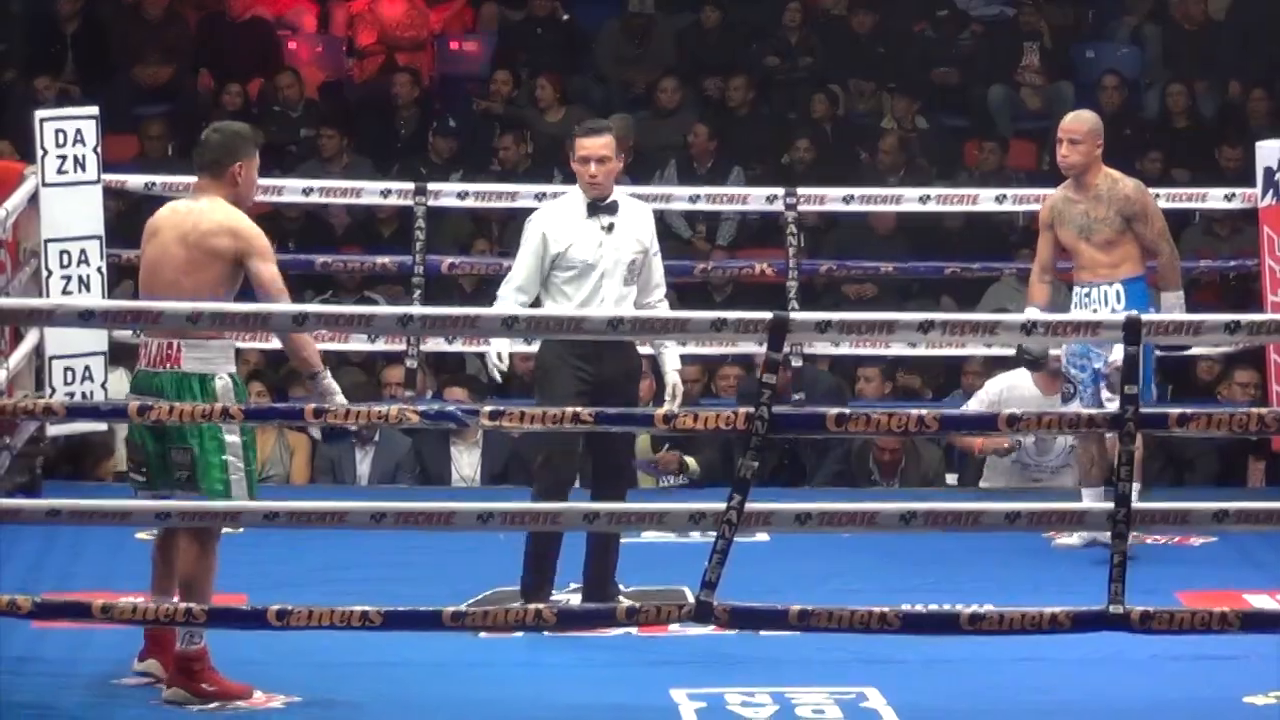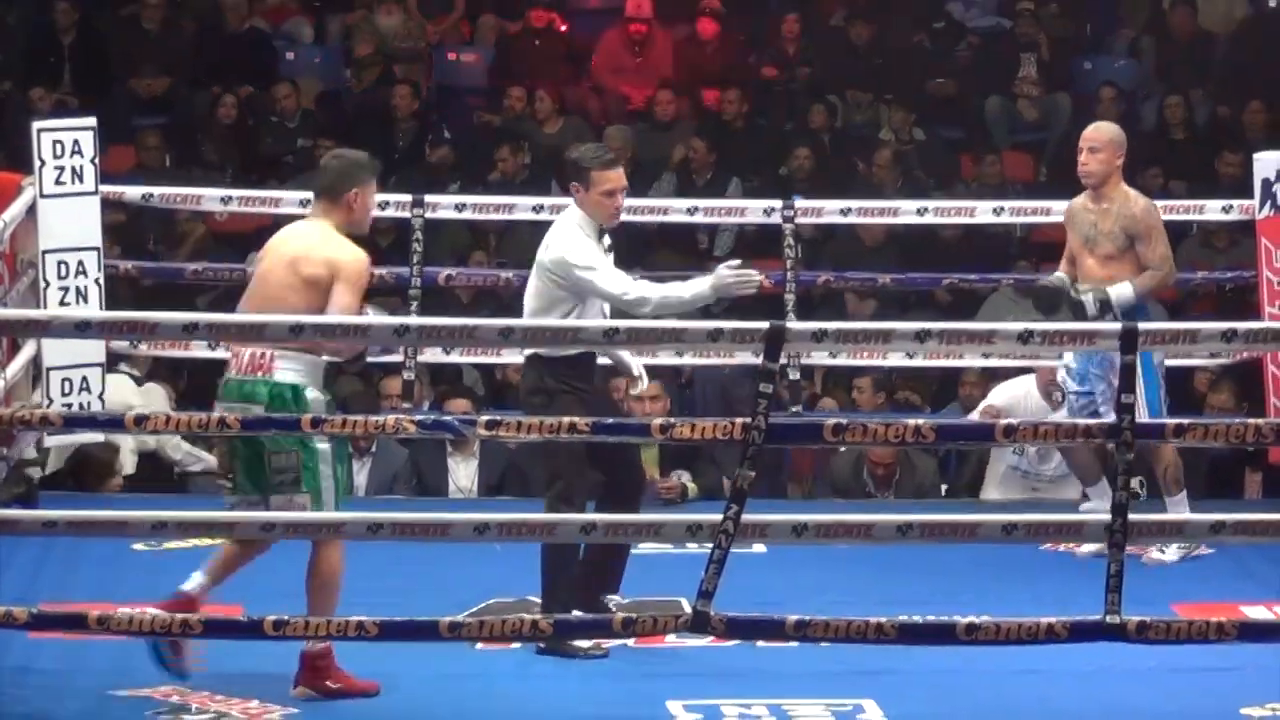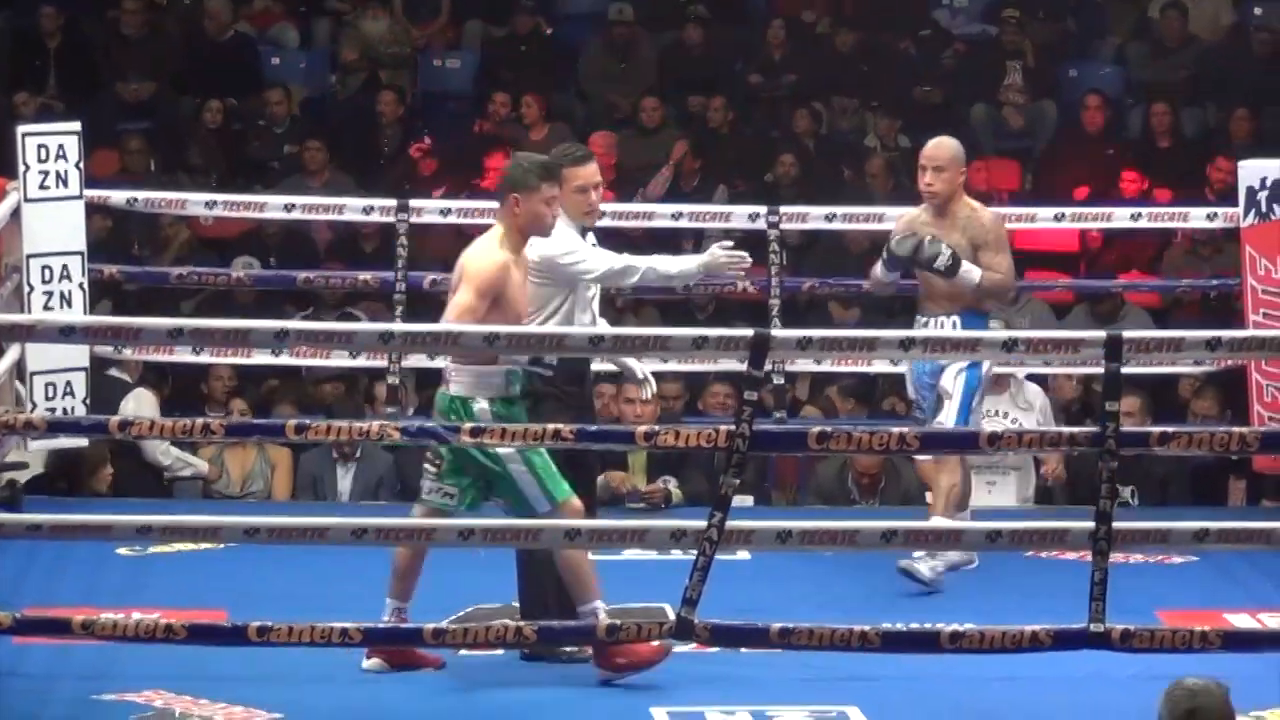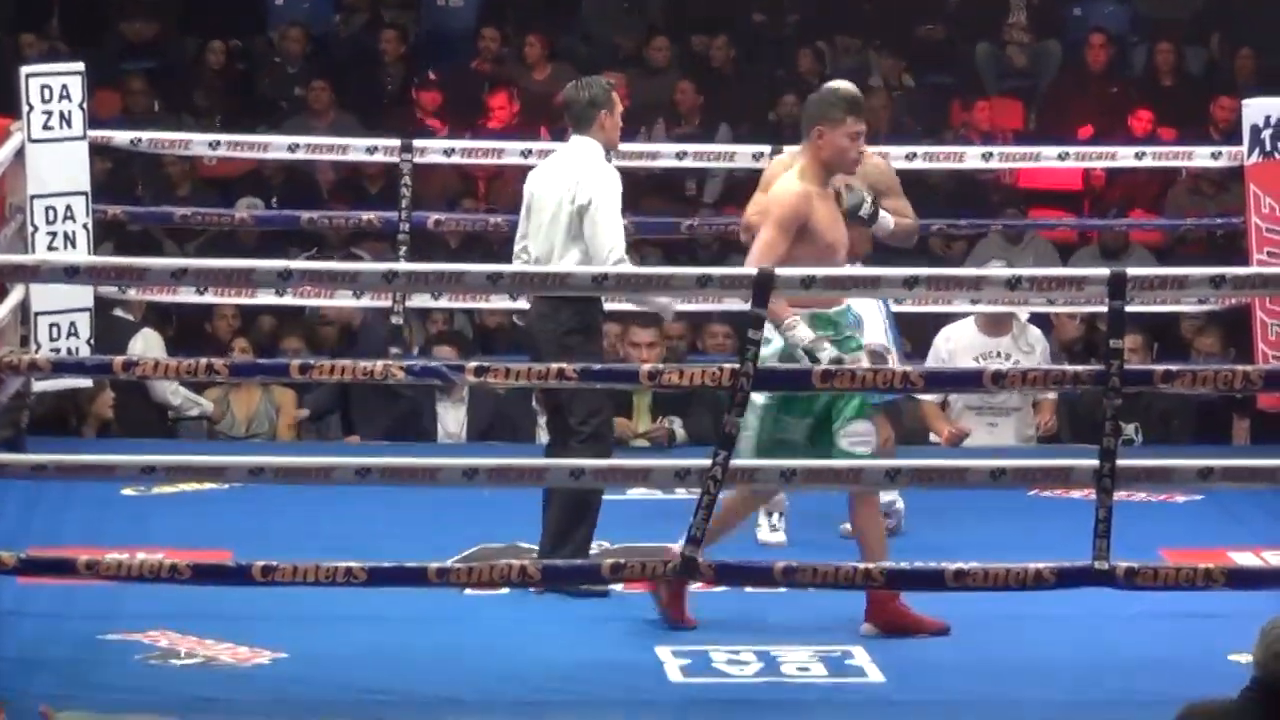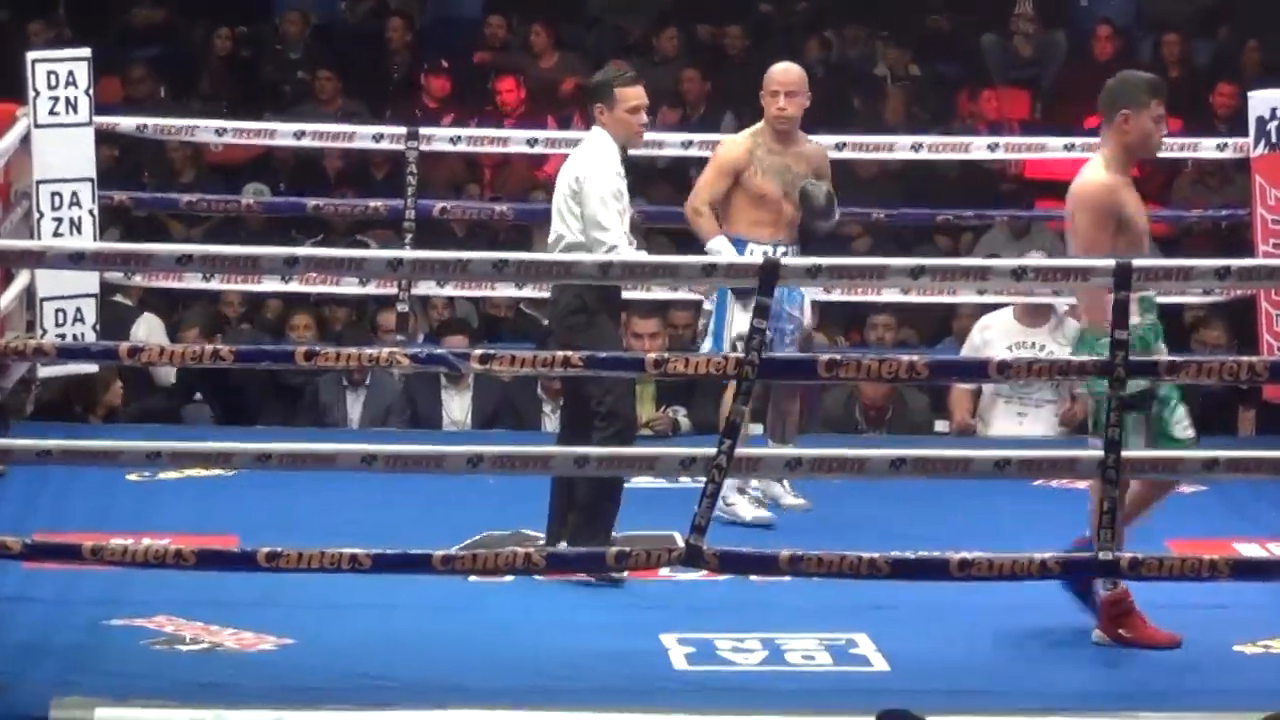
dt=0.7s
person 1, frame 1
left shoulder: (159, 220)
right shoulder: (239, 229)
right wrist: (329, 390)
left hip: (151, 373)
right hip: (203, 379)
left knee: (176, 517)
right knee: (204, 524)
left ankle: (158, 645)
right ankle: (190, 666)
person 1, frame 2
left shoulder: (281, 240)
right shoulder: (348, 258)
left elbow: (246, 320)
right elbow: (332, 341)
left hip: (238, 385)
right hip: (290, 394)
right knee: (327, 531)
left ankle: (184, 601)
right ankle: (317, 667)
person 1, frame 3
left shoulder: (503, 253)
right shoulder: (493, 261)
left hip: (469, 401)
right hip: (482, 405)
left knee: (430, 518)
right knee: (568, 513)
left ankle: (389, 640)
right ankle: (607, 645)
person 1, frame 4
left shoulder: (831, 192)
right shoulder: (792, 195)
right elbow: (758, 277)
right wrist: (803, 342)
left hip: (839, 340)
right hip: (794, 349)
right knee: (760, 485)
left ankle: (884, 604)
right ankle: (674, 574)
person 1, frame 5
left shoulder: (1116, 180)
right shoulder: (1099, 186)
right elbow: (1091, 281)
right wrist: (1112, 357)
left hip: (1136, 335)
right hip: (1119, 342)
left knee: (1177, 455)
right knee: (1119, 475)
left ankle: (1089, 554)
right ankle: (1114, 610)
person 2, frame 1
left shoulder: (641, 218)
right shoulder: (549, 221)
left elbow: (653, 299)
right elbow: (517, 292)
left wrist: (670, 363)
right wrist: (498, 339)
left hip: (620, 358)
right hip: (565, 355)
left knee: (613, 480)
right knee: (555, 474)
left ankle: (600, 591)
right ankle: (536, 593)
person 2, frame 2
left shoulder: (594, 231)
right shoulder: (569, 245)
right elbow: (635, 295)
left wrist: (621, 353)
right wrist: (711, 286)
left hip: (585, 371)
right hip: (554, 379)
left knee: (626, 483)
right knee: (569, 496)
left ankle: (591, 598)
person 2, frame 3
left shoulder: (584, 238)
right shoulder: (553, 245)
right elbow: (623, 268)
left wrist: (626, 359)
right wrist: (701, 264)
left hip: (572, 374)
right hip: (543, 380)
left knee: (577, 500)
left ankle: (567, 618)
person 2, frame 4
left shoulder: (543, 171)
right shoulder: (598, 175)
left elbow: (523, 251)
right elbow: (609, 262)
right wrist: (660, 300)
left hip: (544, 309)
right hip: (574, 316)
left knee: (564, 433)
right knee: (590, 435)
left ankle: (557, 553)
right ankle: (566, 561)
person 2, frame 5
left shoulder: (592, 159)
right shoulder: (599, 164)
right elbow: (610, 249)
left hip: (582, 300)
right hip: (589, 303)
left knee: (580, 421)
right knee: (616, 419)
left ankle: (565, 540)
right ankle: (587, 541)
person 3, frame 1
left shoulder: (1127, 193)
right shoulder: (1055, 205)
left elbow: (1164, 253)
right elbow: (1043, 271)
left wrist: (1173, 313)
left hip: (1125, 302)
right hip: (1081, 307)
left knee: (1120, 411)
person 3, frame 2
left shoulder: (1137, 211)
right shoulder: (1075, 209)
left elbow: (1164, 272)
left wrist: (1109, 297)
right wrist: (1057, 284)
left hip: (1126, 326)
right hip: (1086, 326)
right ankle: (1105, 512)
person 3, frame 3
left shoulder: (982, 222)
right shoulder: (911, 222)
left elbow: (1005, 287)
right elbow: (877, 283)
left wrist: (955, 266)
right wrist: (891, 262)
left hip: (965, 336)
right hip: (925, 335)
left ankle: (934, 554)
right ankle: (960, 543)
person 3, frame 4
left shoulder: (876, 168)
right shoulder: (786, 168)
left elbow: (909, 227)
right elbow: (749, 226)
left wrist: (874, 216)
left ankle: (886, 500)
right ankle: (771, 503)
person 3, frame 5
left shoulder: (815, 155)
right shoulder: (738, 149)
left elbow: (821, 222)
right elbow: (696, 207)
left wrist: (824, 207)
right wrist: (729, 258)
left knee: (791, 379)
left ankle: (775, 477)
right ankle: (733, 487)
